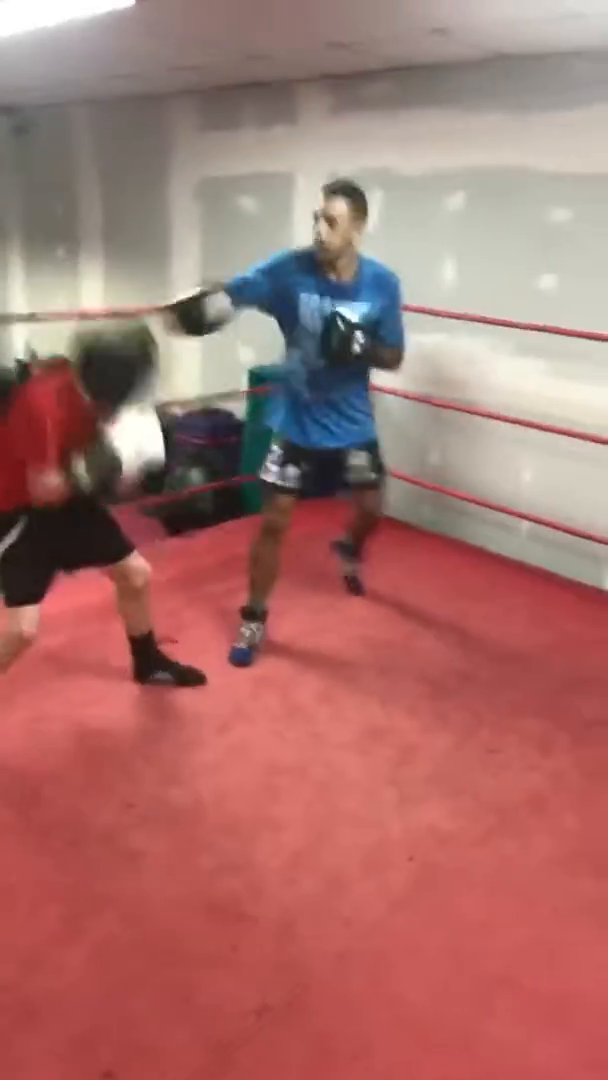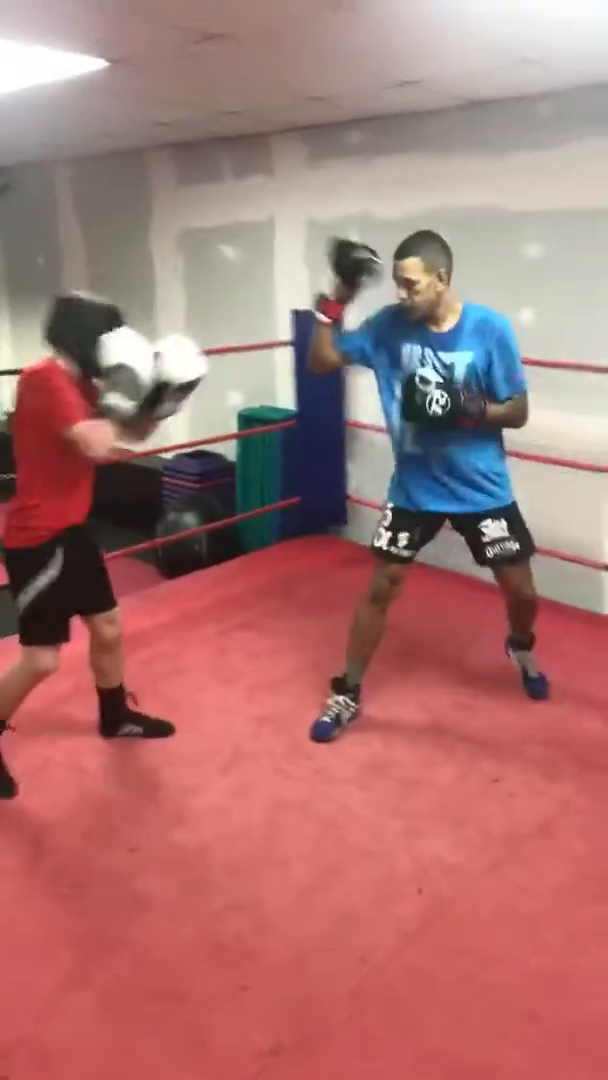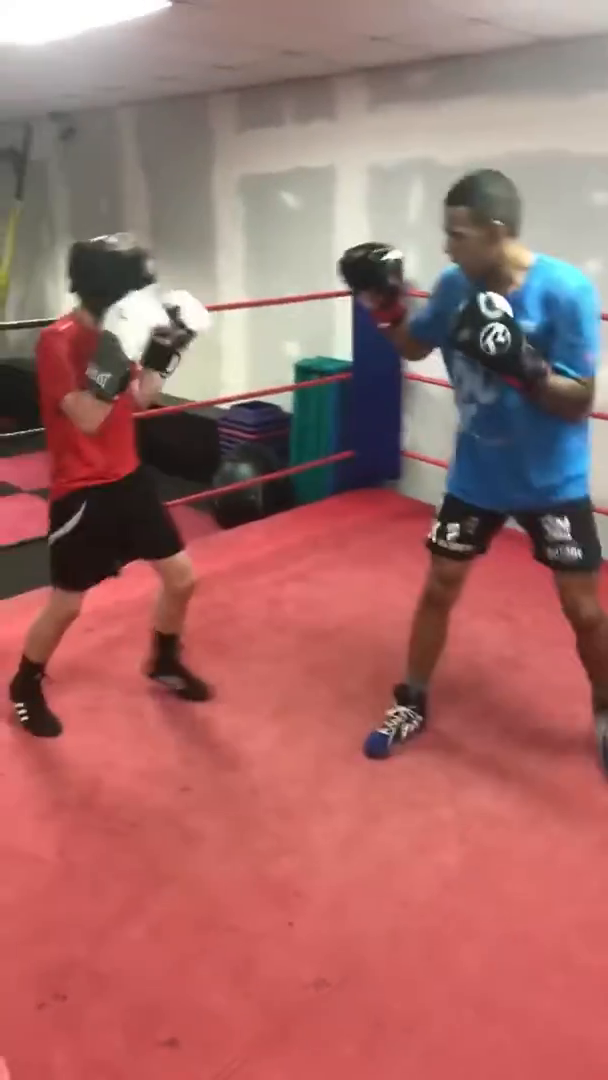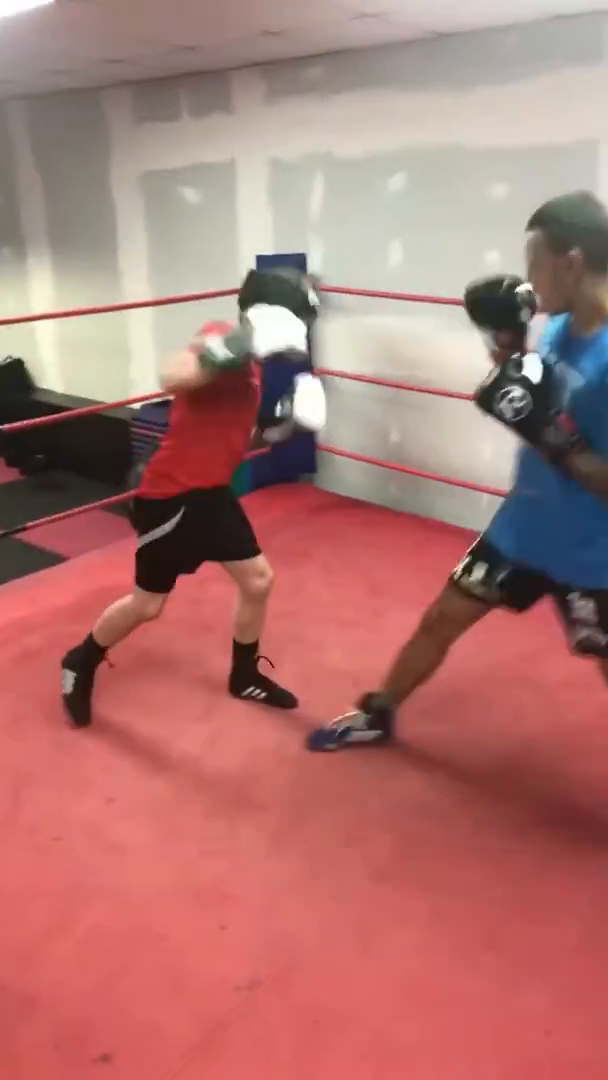
dt=1s
person 1, frame 1
left shoulder: (382, 284)
right shoulder: (288, 269)
left elbow: (393, 358)
right elbow: (228, 294)
left wrist: (362, 348)
right wrist: (196, 306)
left hip: (351, 422)
right hip: (295, 419)
left knee: (369, 509)
right knee: (274, 522)
left ankle: (350, 552)
right ankle: (254, 619)
person 1, frame 2
left shoulder: (491, 329)
right shoulder: (391, 324)
left elbow: (517, 413)
right elbow: (322, 360)
left wrist: (461, 408)
right wrist: (337, 297)
left hip: (482, 488)
right hip: (414, 487)
left knee: (521, 591)
right knee: (382, 588)
left ankle: (521, 648)
right ankle: (346, 693)
person 1, frame 3
right shoulder: (455, 287)
right elbow: (414, 346)
left wrist: (519, 362)
right wrist: (384, 299)
left hip: (552, 479)
right hip: (476, 473)
right knee: (438, 590)
right ankle: (411, 705)
person 1, frame 4
right shoulder: (563, 325)
left wrist: (548, 432)
right wrist: (504, 341)
right hip: (523, 526)
right knee: (440, 622)
right ankle: (376, 715)
person 2, frame 1
left shoulder: (86, 388)
right shoulder: (44, 401)
right elbow: (42, 488)
right wrist: (105, 463)
left hip: (73, 498)
left knee: (137, 576)
left ankle: (149, 664)
person 2, frame 2
left shoulder: (73, 382)
right shoulder: (44, 381)
left elbow: (130, 433)
right elbow: (97, 445)
left wrist: (171, 387)
right wrist: (123, 380)
left hip: (71, 530)
right hip: (41, 540)
left knee: (108, 631)
right knee: (41, 659)
left ankle: (116, 715)
person 2, frame 3
left shoulder: (109, 334)
right shoulder: (59, 341)
left elbow: (139, 397)
right elbow: (86, 418)
left wrist: (166, 343)
right wrist: (117, 348)
left hip: (127, 479)
right hip: (81, 491)
left knee: (182, 575)
right knee: (66, 604)
left ankle: (165, 662)
right ankle: (25, 688)
person 2, frame 4
left shoulder: (250, 364)
right shoulder: (221, 340)
right elbow: (172, 378)
left wrist: (284, 420)
right wrist: (236, 349)
left hip: (212, 490)
right hip: (172, 493)
left knee: (259, 580)
right knee: (147, 604)
left ankle: (245, 676)
right ankle: (80, 664)
